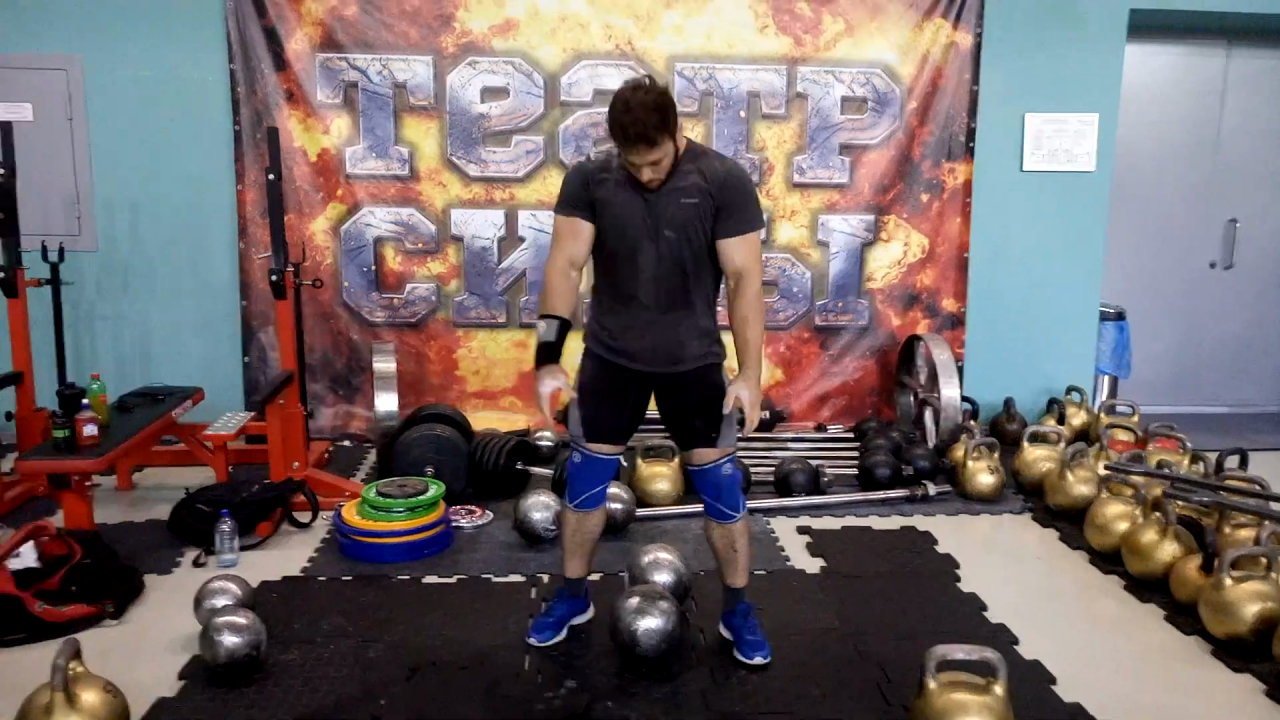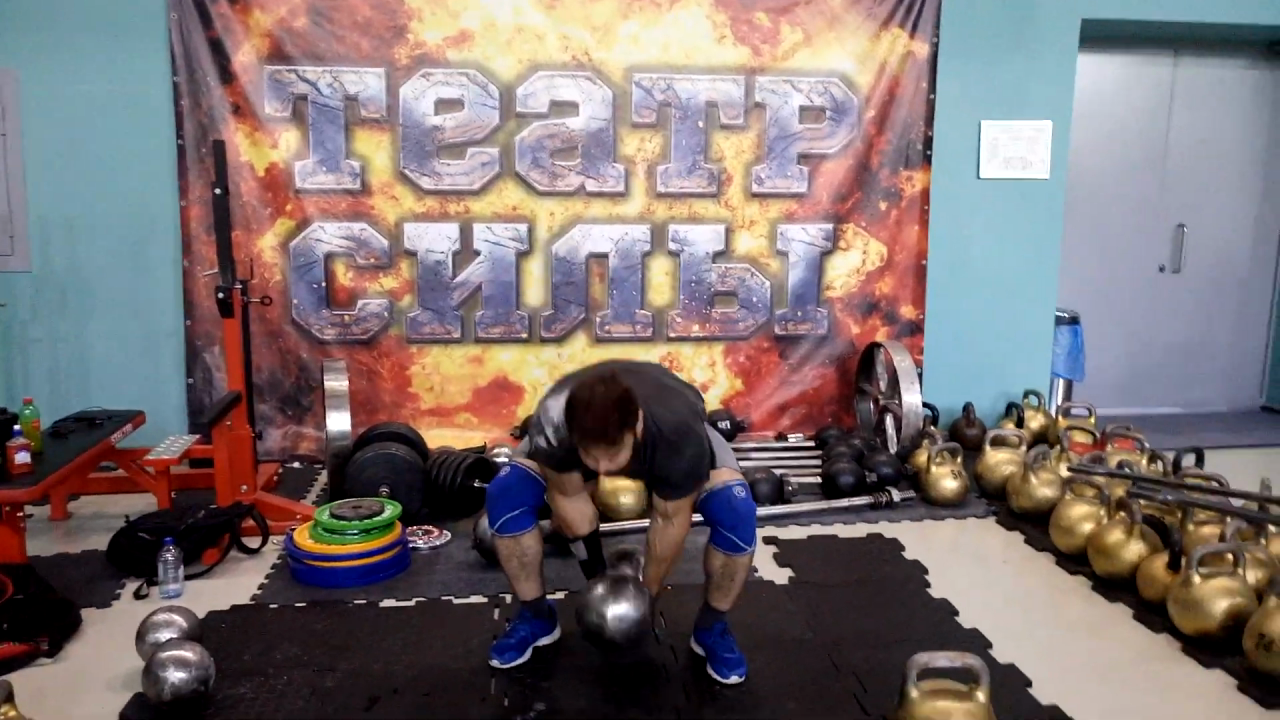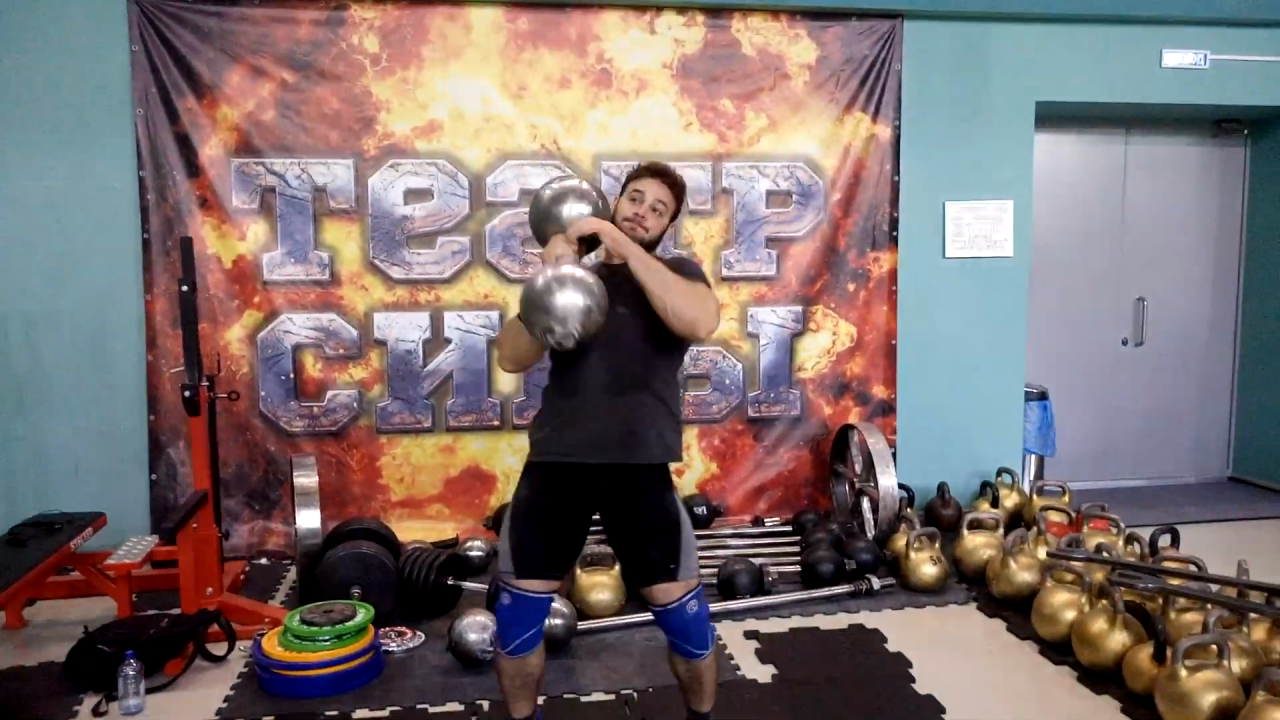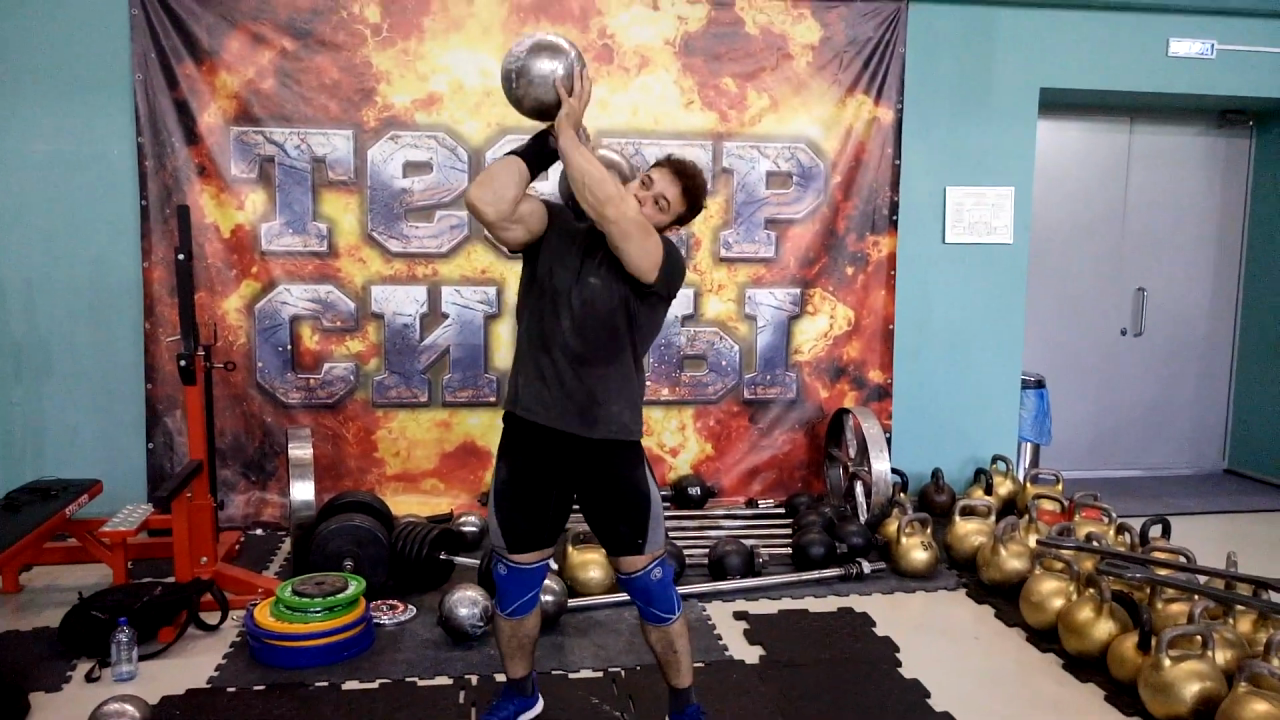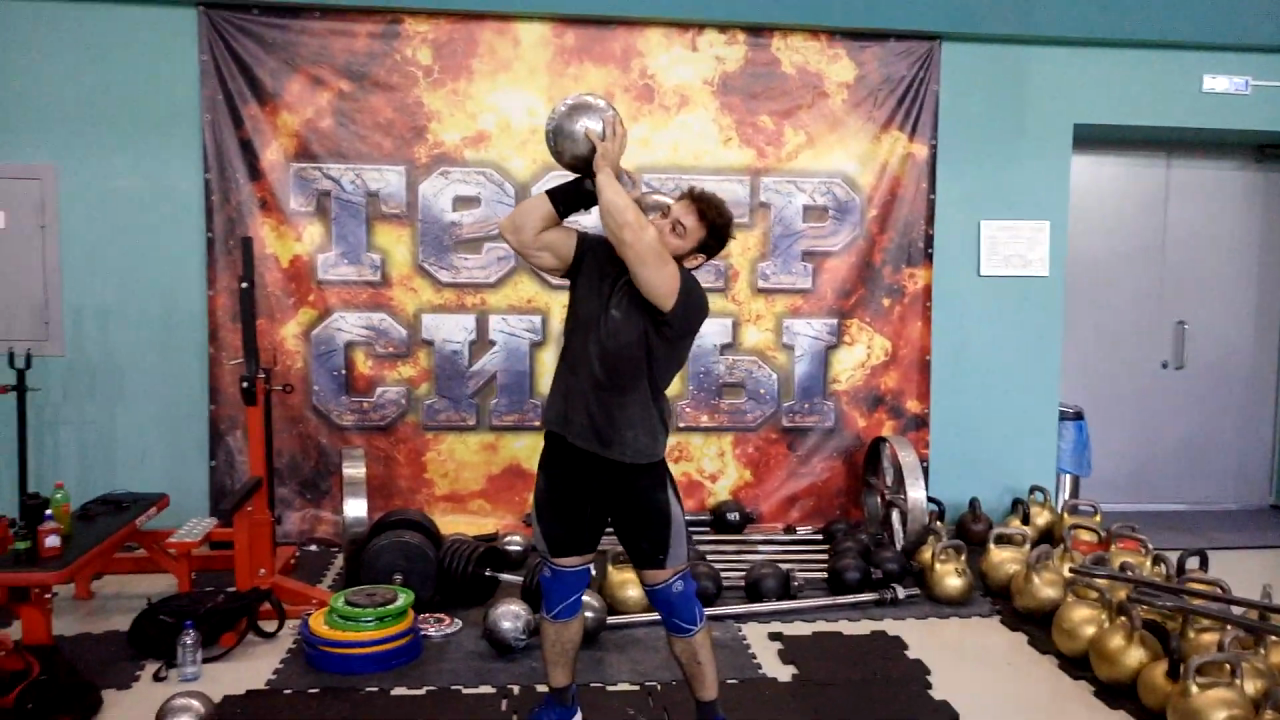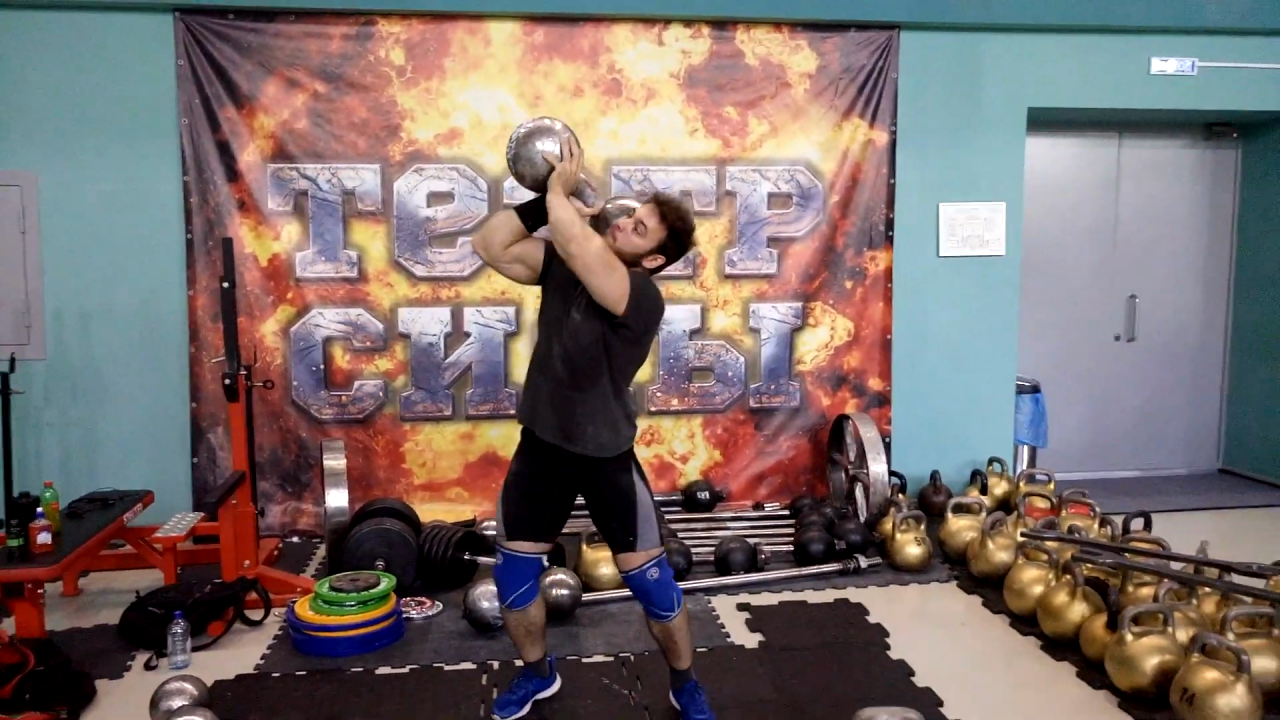
dt=0.7s
person 1, frame 1
left shoulder: (723, 178)
right shoulder: (589, 175)
left elbow: (746, 276)
right elbow: (565, 263)
left wrist: (752, 372)
right wrist: (548, 358)
left hip: (692, 361)
right hip: (612, 356)
left knee: (717, 479)
right knee: (588, 470)
left ankle: (738, 608)
right ankle: (571, 596)
person 1, frame 2
left shoulder: (679, 435)
right shoulder: (552, 425)
left elbow: (670, 521)
right elbow: (568, 497)
left wrist: (649, 591)
right wrist: (595, 572)
left hip: (669, 427)
right hip: (588, 430)
left knee: (735, 511)
right knee: (507, 495)
left ankle: (712, 627)
right ankle: (534, 615)
person 1, frame 3
left shoulder: (678, 274)
left elbow: (701, 321)
right elbow: (511, 357)
left wrist: (626, 248)
left hip: (640, 468)
right hip: (556, 461)
left knee: (683, 611)
right knee: (517, 610)
person 1, frame 4
left shoulder: (662, 263)
right shoulder: (552, 230)
left elbow: (616, 214)
right elbow: (487, 202)
left wrist: (568, 131)
right wrist: (543, 140)
left hip: (608, 444)
right hip: (531, 435)
left knee: (647, 582)
right knee: (516, 579)
person 1, frame 5
left shoulder: (685, 299)
right shoulder: (594, 257)
left elbow: (633, 239)
right elbow: (518, 232)
left wrist: (608, 169)
right wrist: (583, 183)
left hip: (634, 464)
right hip: (567, 452)
left knee: (671, 593)
right knee: (562, 583)
person 1, frame 6
left shoulder: (641, 299)
right shoulder: (564, 265)
left elbow: (578, 245)
right elbow: (489, 245)
left wrist: (560, 188)
right wrist: (546, 199)
left hip: (604, 455)
right hip: (541, 444)
left knee: (651, 581)
right knee: (513, 573)
right ankle: (537, 671)
